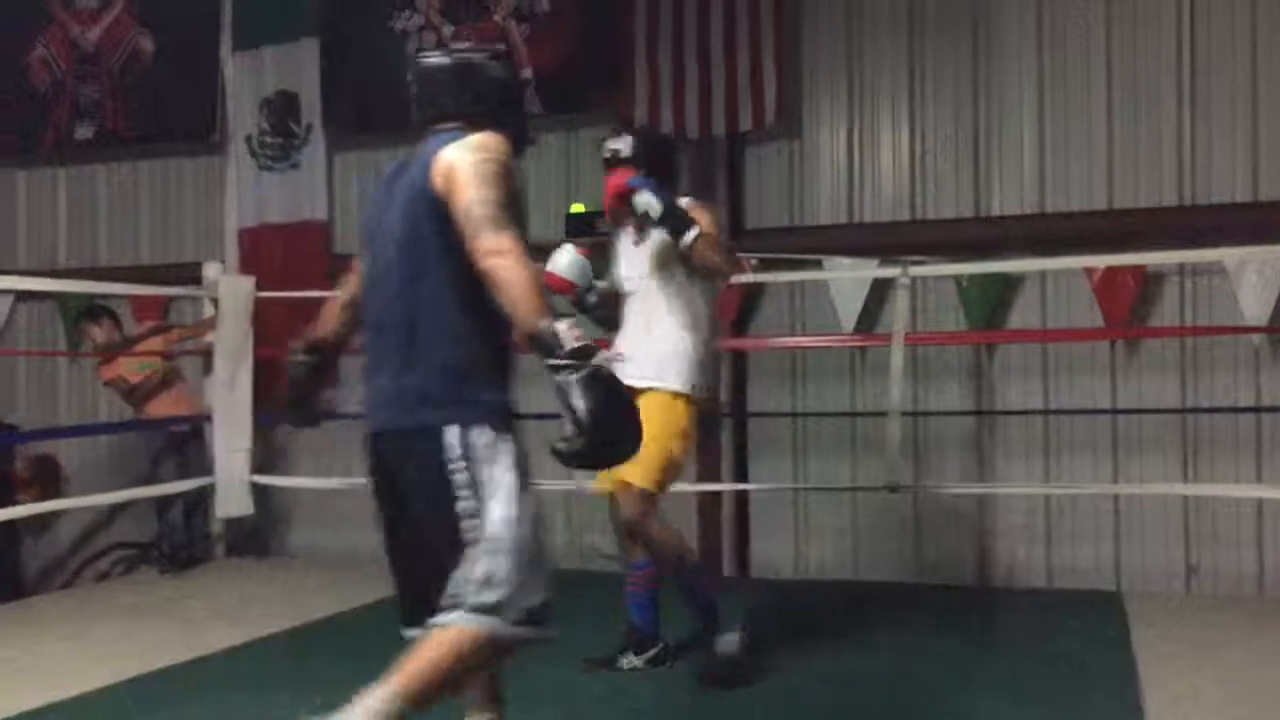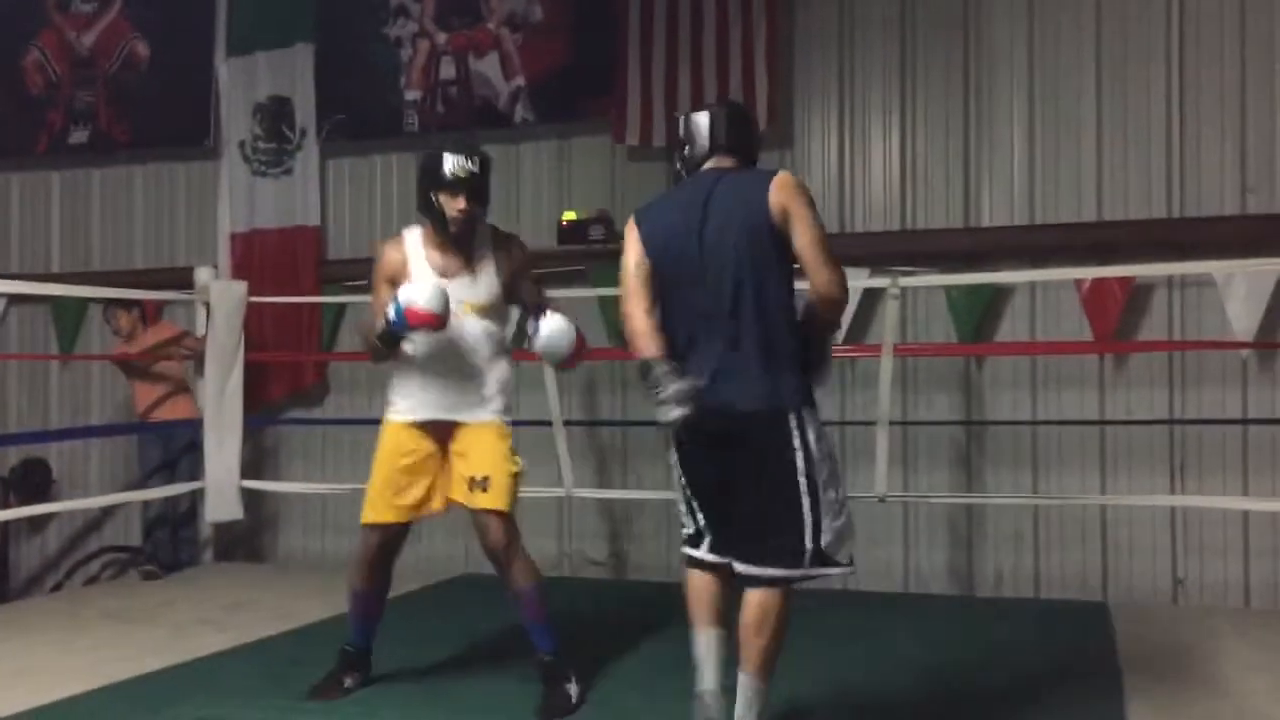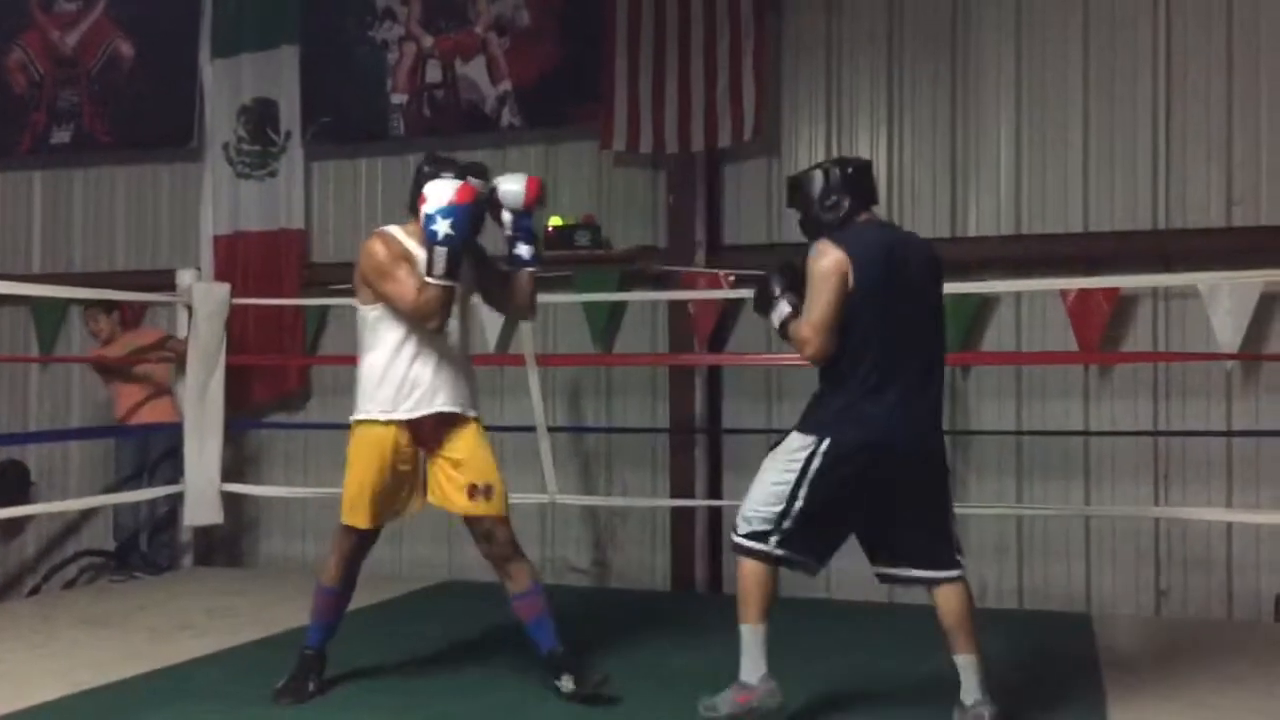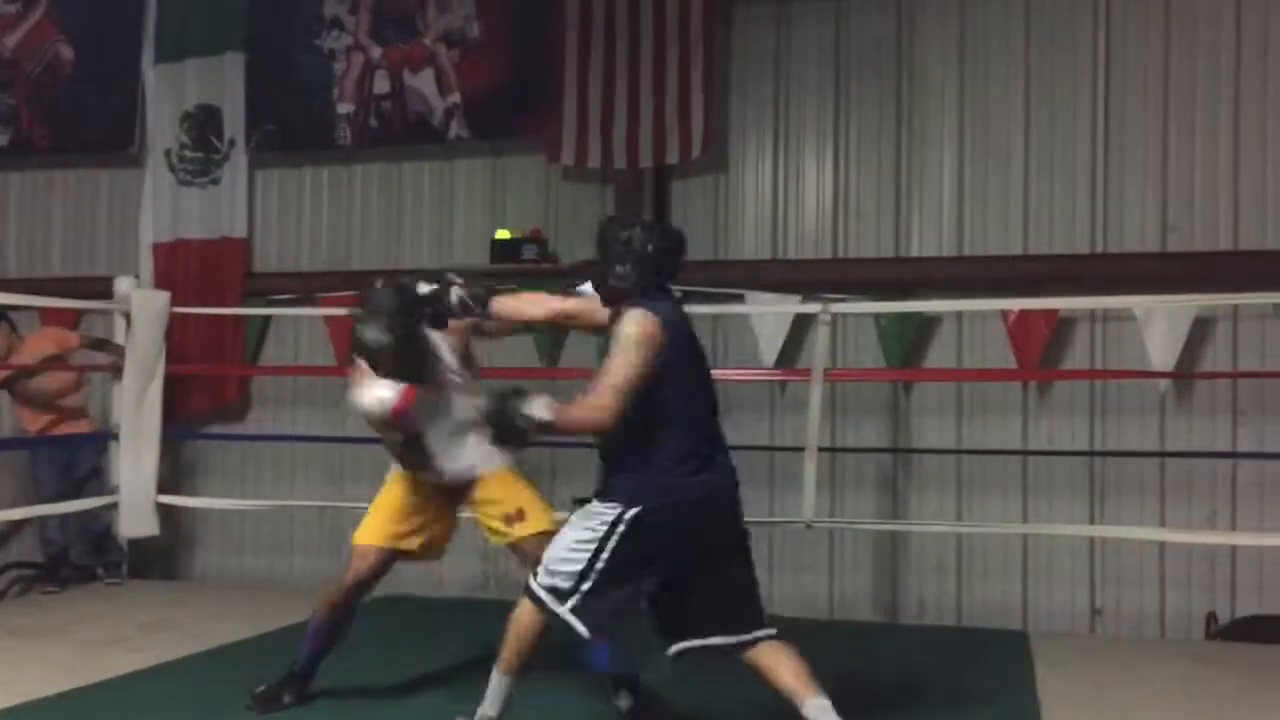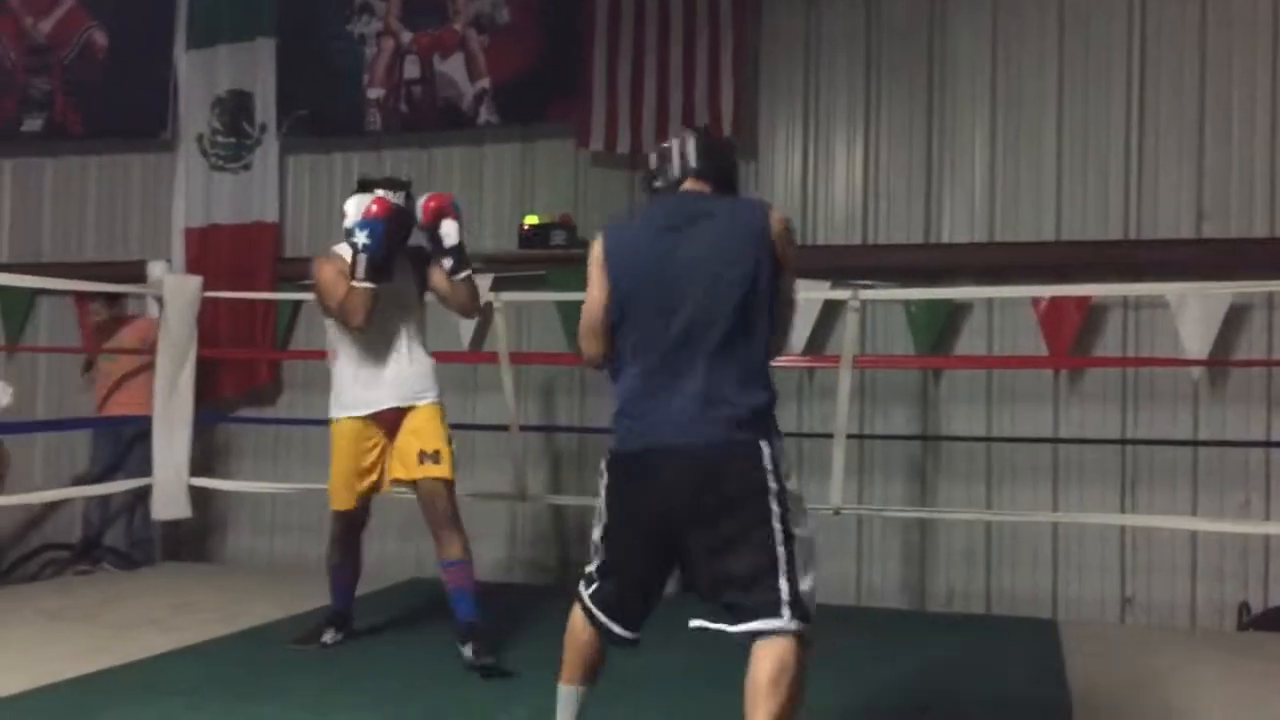
dt=0.7s
person 1, frame 1
left shoulder: (397, 180)
right shoulder: (478, 151)
left elbow: (353, 290)
right elbow: (497, 253)
left wrist: (309, 359)
right wrist: (568, 358)
left hip: (395, 419)
right hip: (454, 414)
left knee: (456, 604)
right knee: (500, 608)
person 1, frame 2
left shoulder: (646, 219)
right shoulder: (778, 189)
left elbow: (638, 310)
right elbow: (829, 290)
left wrist: (667, 380)
right wrist: (810, 333)
left hip: (695, 408)
right hip: (768, 402)
left knee: (706, 546)
right knee: (777, 562)
person 1, frame 3
left shoulder: (834, 252)
right shoulder: (923, 254)
left elbow: (816, 346)
left wrist: (782, 306)
left hip: (841, 433)
right hip: (915, 435)
left knee: (755, 539)
right knee: (940, 567)
person 1, frame 4
left shoulder: (640, 322)
right shoulder: (652, 309)
left elbow: (600, 415)
right elbow: (553, 306)
left wrist: (535, 412)
right wrist: (474, 301)
left hip: (647, 499)
right hip: (712, 501)
left knee: (542, 594)
right knee: (748, 636)
person 1, frame 5
left shoulder: (614, 242)
right shoulder: (768, 225)
left elbow: (595, 350)
left hip: (638, 448)
right hip: (736, 446)
left knee: (597, 599)
right knee: (779, 621)
person 2, frame 1
left shoulder: (688, 214)
right shoulder: (622, 231)
left elbow: (723, 266)
left wrist: (670, 214)
right wrist: (586, 294)
left hip: (667, 386)
right hip: (625, 384)
left knee: (635, 512)
right knee: (625, 512)
left ankle: (714, 619)
right ankle: (646, 637)
person 2, frame 2
left shoulder: (505, 250)
right shoulder: (397, 254)
left elbow: (536, 309)
right elbow: (377, 347)
right wrist: (393, 327)
left hip: (482, 417)
right hip: (412, 417)
left knee: (500, 540)
right knee: (375, 543)
left ankle: (556, 670)
right ankle: (355, 659)
person 2, frame 3
left shoulder: (466, 250)
right shoulder: (382, 249)
left elbow: (521, 306)
right elbow: (425, 315)
left wrist: (523, 238)
right wrist: (446, 242)
left hip: (456, 414)
right hip: (387, 418)
left knee: (501, 544)
right knee: (352, 542)
left ankle: (559, 663)
right ankle: (310, 660)
person 2, frame 4
left shoulder: (452, 338)
right shoulder: (367, 376)
right elbow: (417, 462)
right wrist: (396, 430)
left hip: (486, 468)
right hip: (418, 479)
right knee: (353, 580)
right ankle: (298, 677)
person 2, frame 5
left shoulder: (415, 259)
right shoulder: (331, 265)
left elbow: (470, 306)
right elbow: (356, 319)
left wrist: (448, 244)
right wrist: (366, 254)
left hip: (417, 403)
right hip: (357, 411)
left knee: (441, 509)
right knee: (346, 522)
left ankle: (471, 633)
right ankle: (339, 618)
person 3, frame 1
left shoulder: (150, 332)
right shoulder: (106, 365)
left elbow: (194, 331)
right elbow: (134, 396)
right wrist: (160, 374)
left hip: (188, 419)
right hip: (159, 426)
left knee: (196, 487)
left ankle: (199, 551)
right ankle: (173, 554)
person 3, frame 2
left shoulder: (165, 331)
right shoulder: (123, 353)
left elbow: (201, 348)
right elbow: (139, 365)
right wrist: (163, 354)
left hip: (185, 421)
right hip: (152, 426)
left knee: (184, 492)
right knee: (156, 491)
left ankle: (184, 556)
right ankle: (158, 557)
person 3, frame 3
left shoulder: (145, 335)
right shoulder: (102, 356)
left elbow: (180, 348)
right elbow: (120, 366)
left wrist: (182, 353)
right wrist: (146, 355)
left hip: (164, 424)
right hip: (130, 429)
right knee: (127, 494)
left ankle: (159, 558)
right ankle: (128, 560)
person 3, frame 4
left shoulder: (49, 337)
left elbow: (93, 343)
right elbow: (32, 395)
left wrist: (128, 355)
right wrist: (69, 388)
left hip: (80, 433)
right hip: (45, 442)
left knee: (91, 499)
right knee: (51, 505)
left ankle: (110, 562)
right ankle: (57, 571)
person 3, frame 5
left shoulder: (141, 327)
right shoulder: (98, 335)
left hip: (138, 419)
right hip: (106, 420)
left knee: (135, 486)
right knee: (96, 482)
left ankle: (139, 552)
right ankle: (90, 550)
